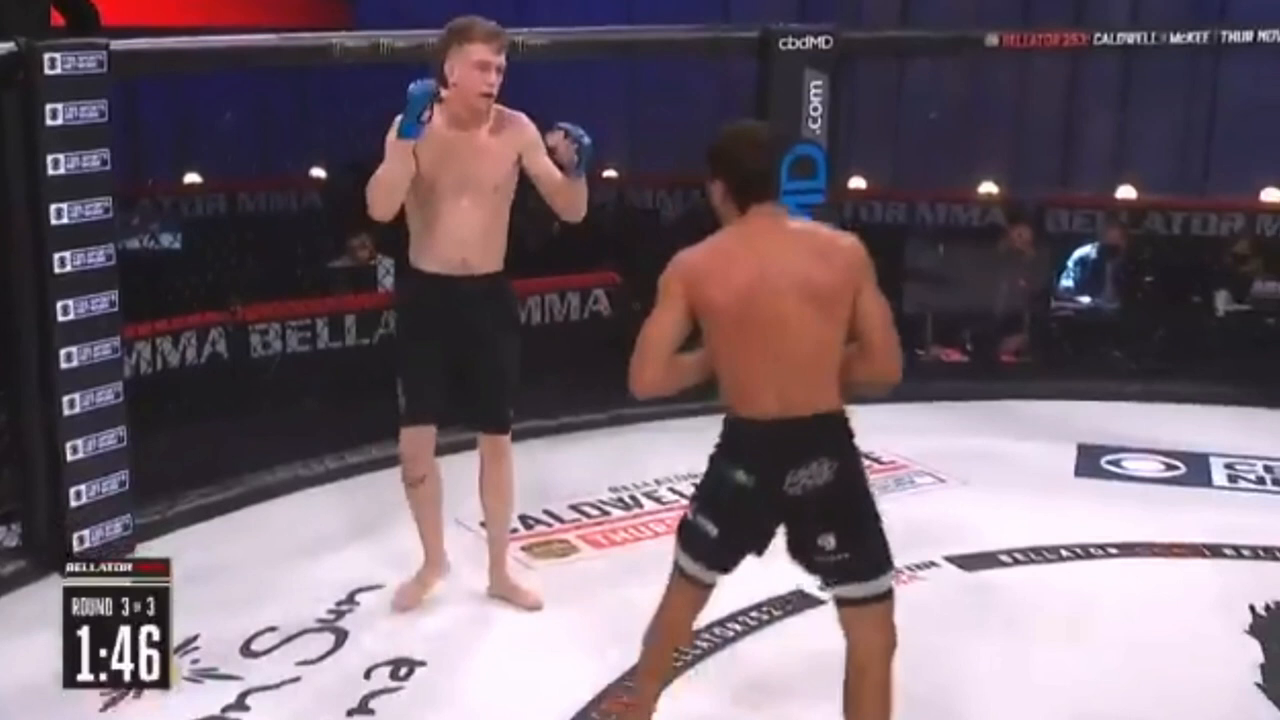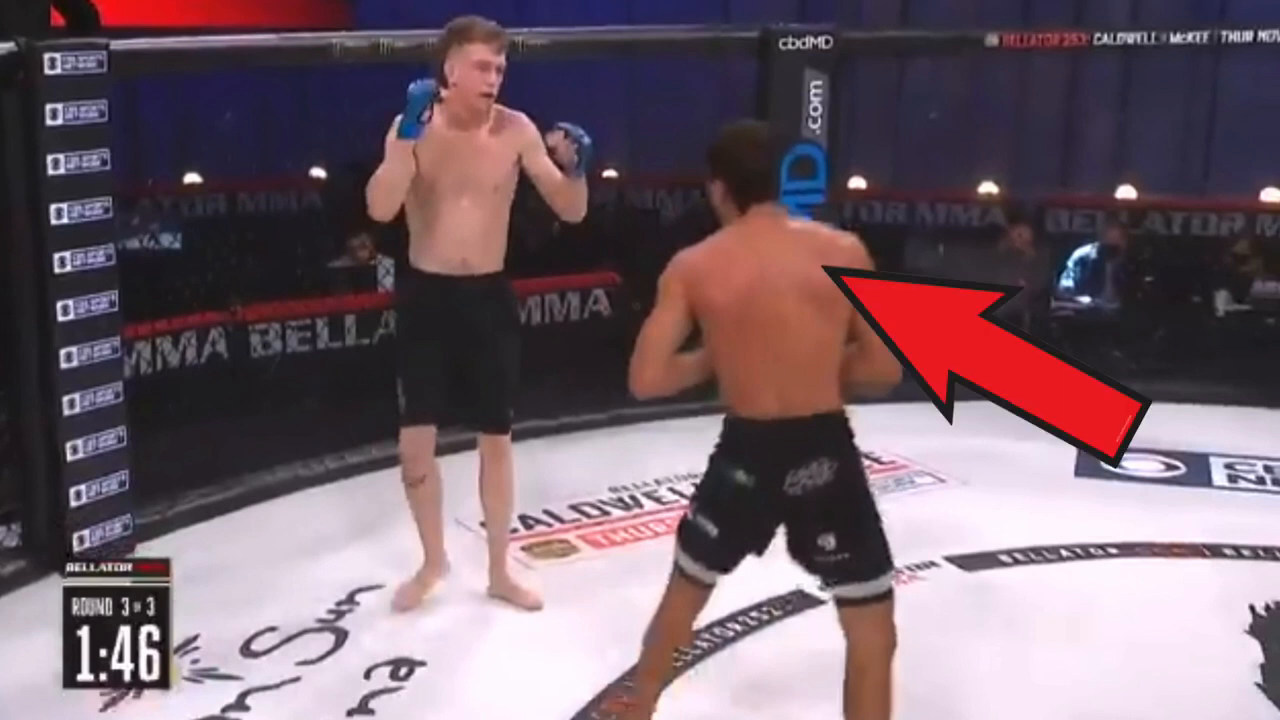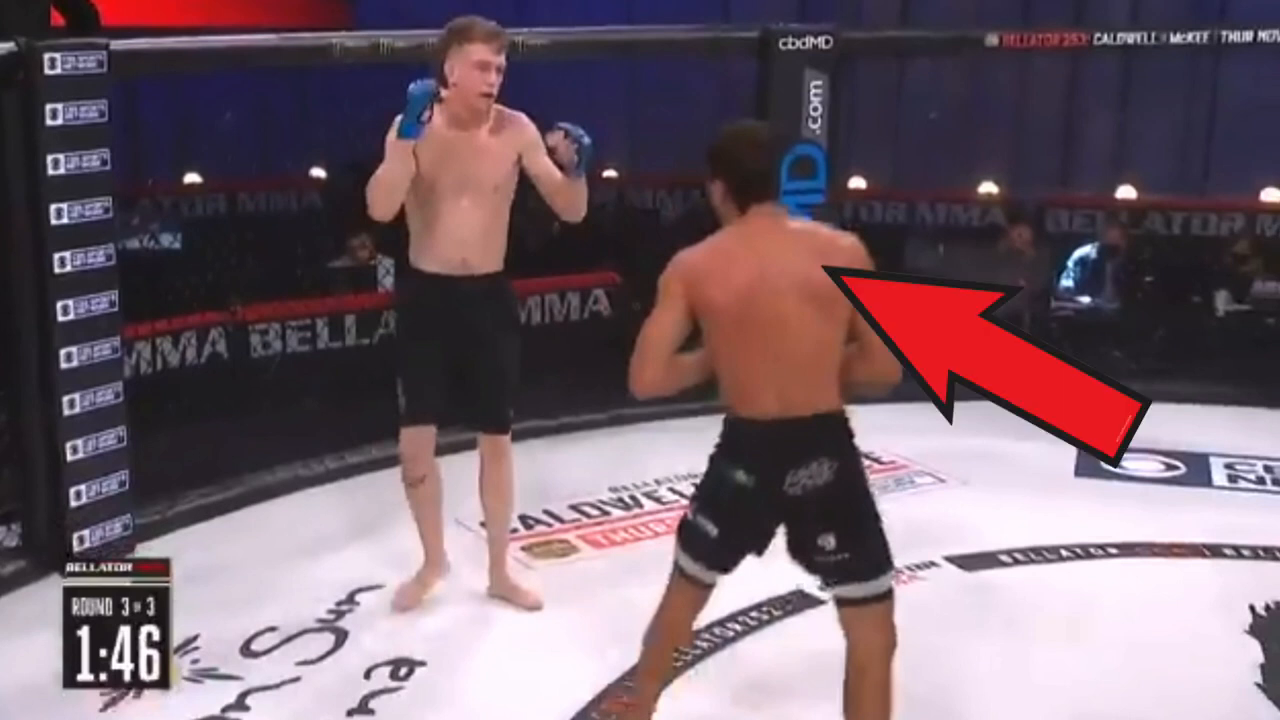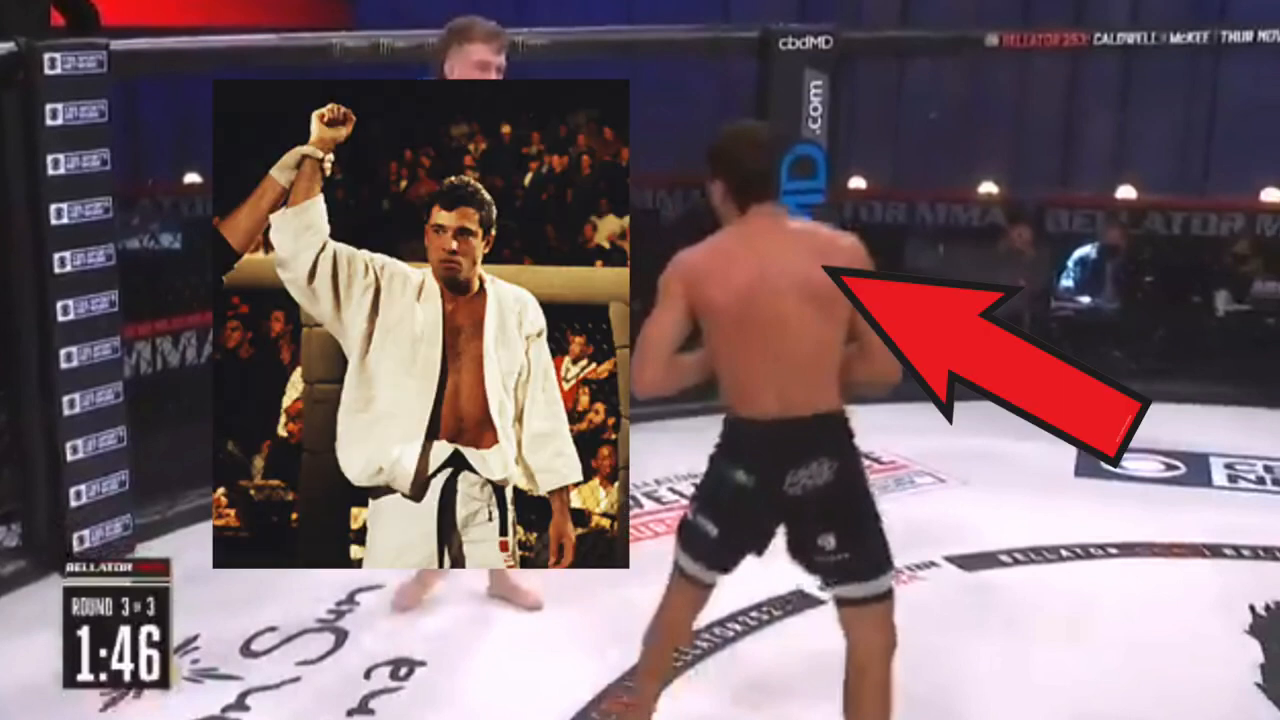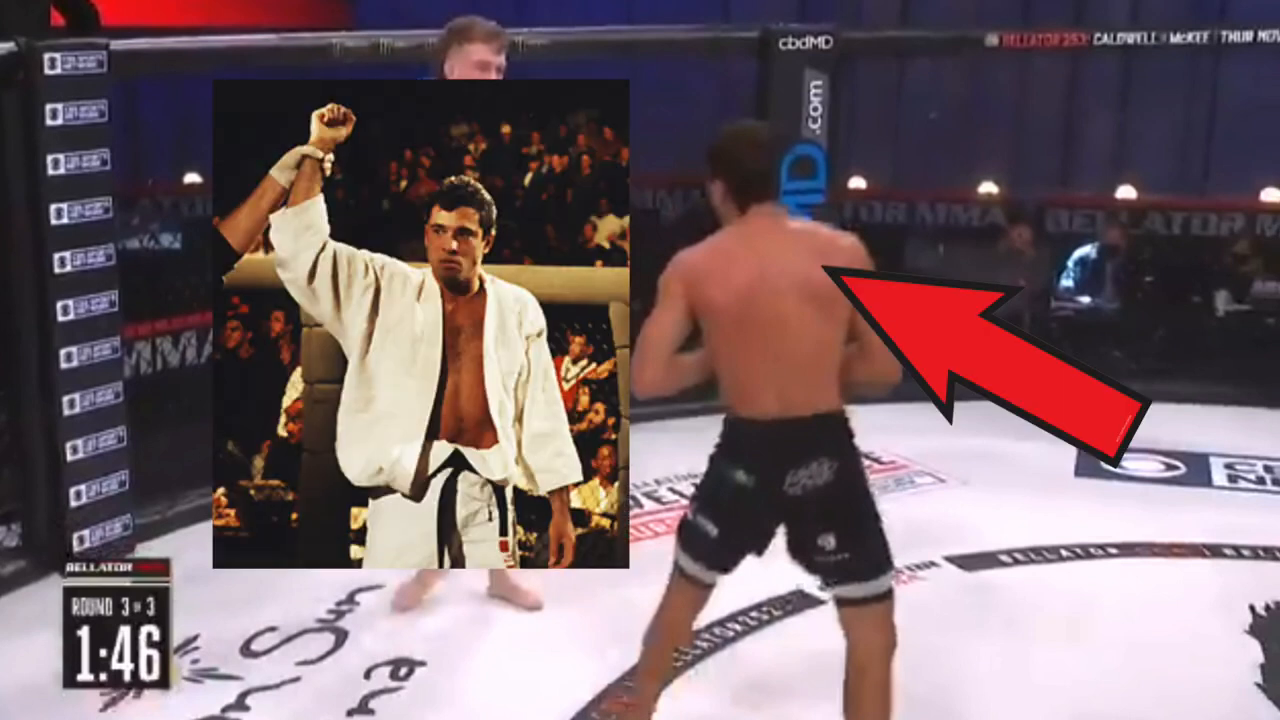
dt=1s
person 1, frame 1
left shoulder: (692, 266)
right shoulder: (844, 251)
left elbow: (646, 379)
right elbow: (885, 367)
left hip: (745, 453)
right hip: (824, 453)
left knee: (684, 591)
right knee: (872, 630)
person 1, frame 2
left shoulder: (692, 266)
right shoulder: (843, 250)
left elbow: (646, 379)
right elbow: (885, 369)
left hip: (745, 453)
right hip: (824, 452)
left knee: (683, 591)
right knee: (872, 631)
person 1, frame 3
left shoulder: (692, 266)
right shoulder: (844, 251)
left elbow: (646, 379)
right elbow: (886, 368)
left hip: (745, 453)
right hip: (825, 453)
left knee: (683, 591)
right knee: (872, 631)
person 1, frame 4
left shoulder: (692, 266)
right shoulder: (843, 250)
left elbow: (646, 379)
right elbow: (886, 368)
left hip: (745, 452)
right hip: (825, 453)
left knee: (683, 591)
right knee: (872, 632)
person 1, frame 5
left shoulder: (692, 266)
right shoulder: (843, 251)
left elbow: (646, 380)
right elbow: (885, 368)
left hip: (745, 452)
right hip: (825, 452)
left knee: (683, 592)
right knee: (872, 632)
person 2, frame 1
left shoulder: (516, 130)
right shoulder: (412, 127)
left elbow: (571, 212)
right elbow: (380, 209)
left wrist: (575, 167)
right wrist: (409, 130)
left hip: (488, 296)
right hip: (425, 295)
left knee: (496, 439)
right knee: (415, 442)
left ankle: (499, 569)
right ankle: (433, 560)
person 2, frame 2
left shoulder: (516, 130)
right shoulder: (411, 127)
left elbow: (572, 212)
right elbow: (380, 210)
left wrist: (574, 167)
right wrist: (410, 132)
left hip: (489, 297)
right hip: (425, 295)
left knee: (496, 440)
right knee: (414, 443)
left ankle: (499, 570)
right ankle: (433, 560)
person 2, frame 3
left shoulder: (516, 130)
right shoulder: (411, 127)
left elbow: (572, 212)
right elbow: (380, 210)
left wrist: (574, 168)
right wrist: (411, 131)
left hip: (489, 297)
right hip: (425, 296)
left knee: (496, 441)
right knee: (415, 443)
left ankle: (499, 570)
right ankle: (433, 561)
person 2, frame 4
left shoulder: (518, 310)
right shoulder: (386, 291)
left elbow: (541, 410)
right elbow: (303, 251)
left wrist: (561, 509)
right wrist: (316, 152)
left hip: (482, 486)
right hip: (405, 486)
left knee: (494, 597)
right knee: (397, 600)
person 2, frame 5
left shoulder: (517, 309)
right shoulder: (384, 291)
left elbow: (540, 411)
right elbow: (301, 250)
left wrist: (561, 510)
right wrist: (318, 150)
left hip: (483, 493)
right hip: (405, 493)
